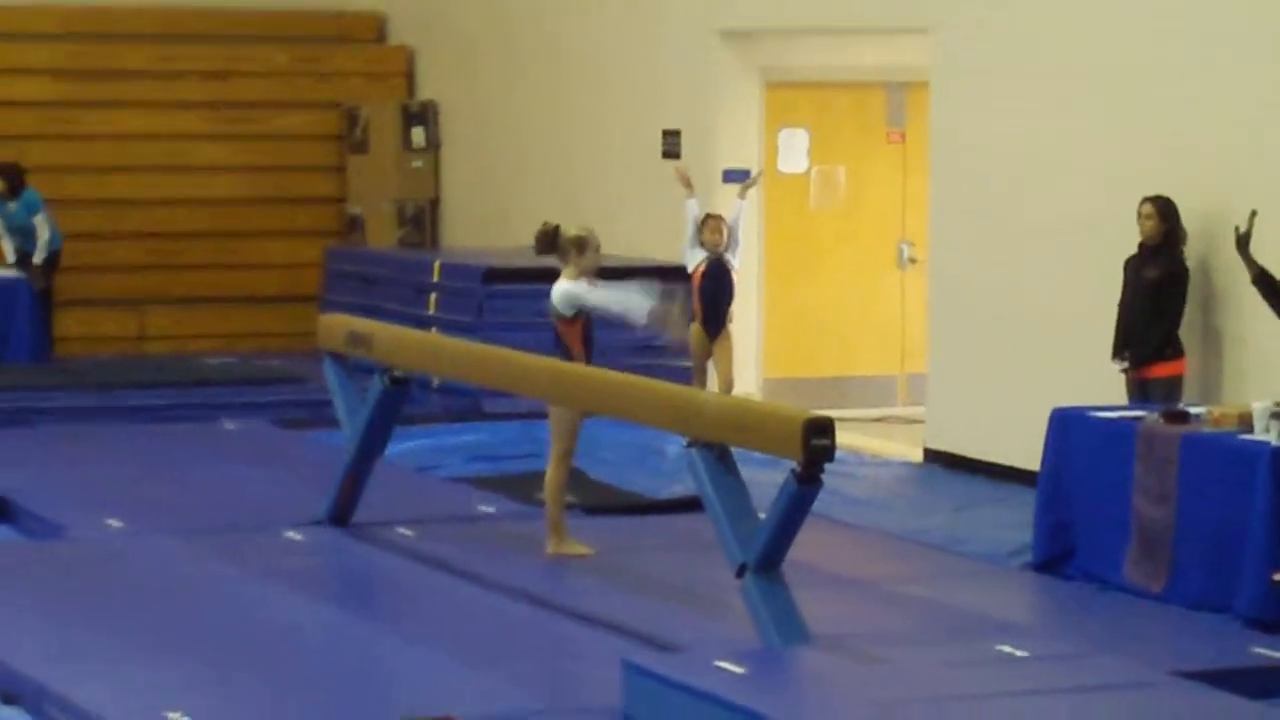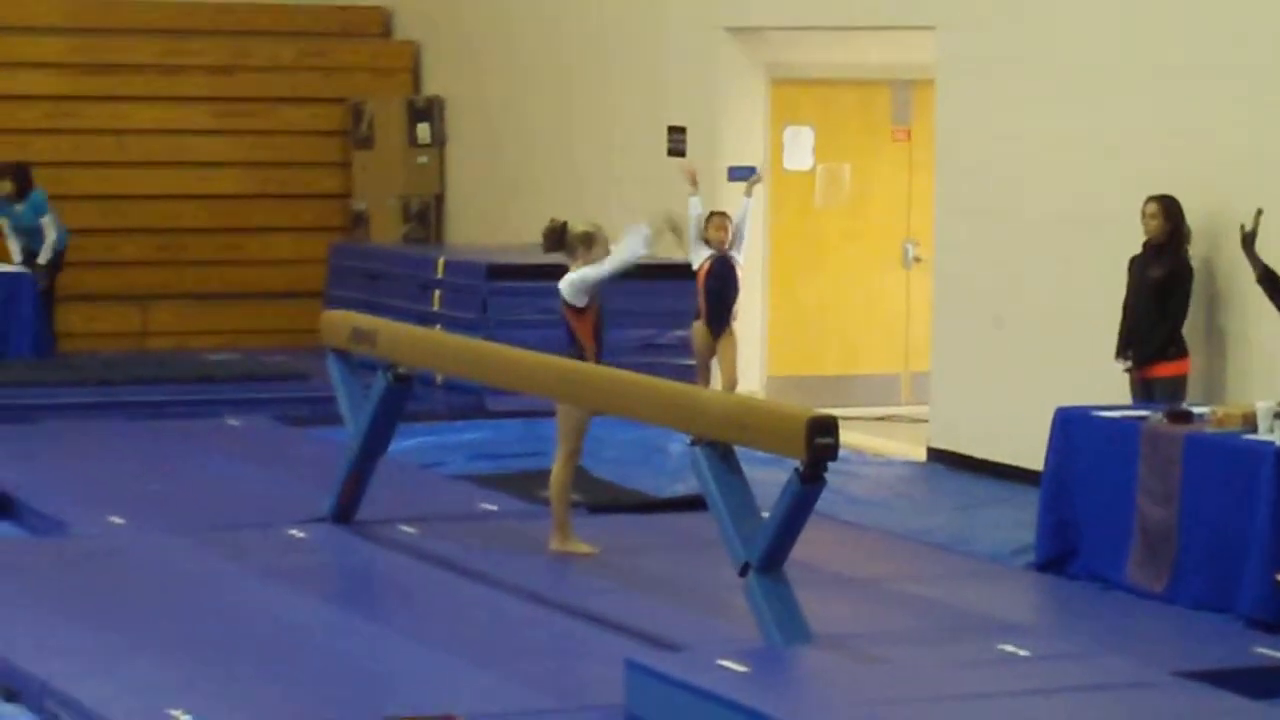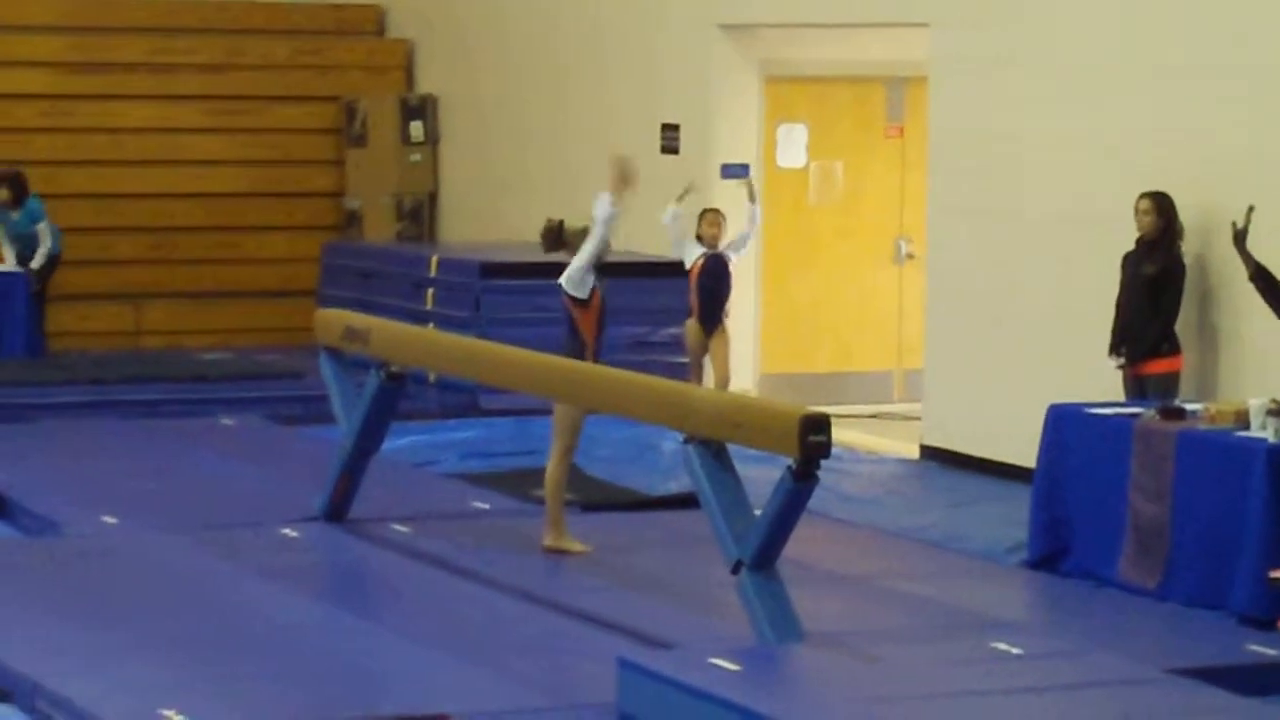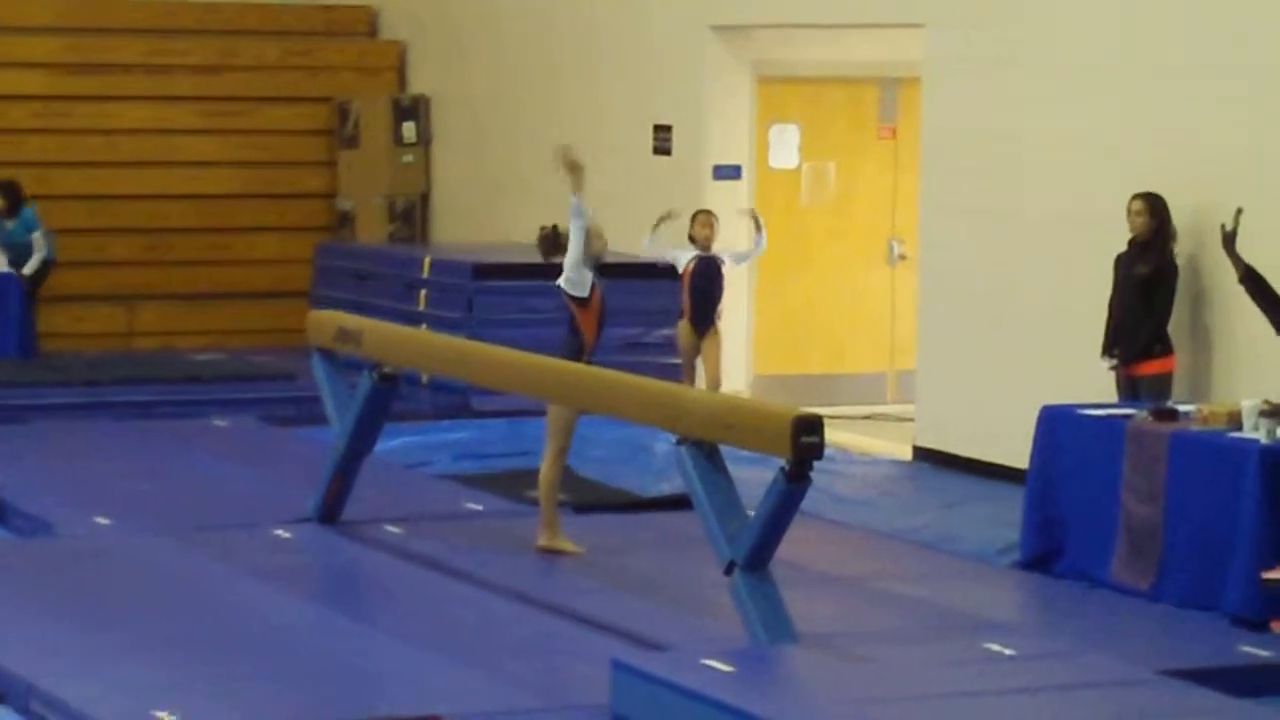
dt=0.1s
person 1, frame 1
left shoulder: (578, 287)
right shoulder: (567, 292)
left elbow: (617, 294)
right elbow: (614, 302)
left wrist: (656, 303)
right wrist: (654, 312)
left knee: (563, 459)
right knee: (560, 459)
left ankle: (559, 535)
right ankle: (556, 539)
person 1, frame 2
left shoulder: (586, 280)
right shoulder: (575, 283)
left elbow: (618, 255)
right elbow: (617, 262)
left wrist: (650, 230)
right wrist: (653, 230)
left knee: (569, 456)
right knee: (567, 456)
left ankle: (563, 533)
right ankle: (560, 536)
person 1, frame 3
left shoulder: (585, 277)
right shoulder: (574, 278)
left elbow: (596, 232)
right elbow: (597, 234)
left wrist: (615, 191)
right wrist: (615, 191)
left knee: (564, 454)
right knee: (561, 454)
left ankle: (557, 529)
right ankle: (553, 533)
person 1, frame 4
left shoulder: (582, 276)
right shoulder: (575, 279)
left elbow: (582, 228)
right elbow: (578, 227)
left wrist: (578, 179)
right wrist: (575, 180)
left knee: (556, 454)
right knee: (556, 454)
left ankle: (550, 531)
right ankle: (548, 532)
person 2, frame 1
left shoulder: (730, 258)
right shoulder: (694, 257)
left elbow: (735, 224)
right elbow: (692, 221)
left wrist: (743, 193)
right wrist: (689, 190)
left hip: (722, 329)
right hip: (700, 326)
left knee: (727, 383)
right knee: (699, 380)
person 2, frame 2
left shoulder: (735, 256)
right shoulder: (699, 255)
left elbow: (741, 222)
right elbow: (695, 220)
left wrist: (749, 190)
right wrist: (694, 189)
left hip: (726, 326)
right hip: (704, 324)
left knee: (731, 381)
right knee: (703, 377)
person 2, frame 3
left shoulder: (729, 254)
right shoulder: (691, 252)
left elbow: (751, 227)
right elbow: (670, 223)
left wrist: (751, 198)
right wrist: (680, 199)
left hip: (718, 326)
right hip: (696, 323)
left knee: (723, 379)
right knee: (695, 376)
person 2, frame 4
left shoulder: (723, 259)
right shoulder: (683, 257)
left elbow: (756, 249)
right elbow: (650, 250)
left wrist: (757, 226)
right wrist: (657, 226)
left hip: (711, 327)
right hip: (688, 324)
left knee: (714, 381)
right knee: (687, 377)
person 3, frame 1
left shoulder: (1174, 266)
right shoulder: (1133, 263)
left elbow: (1170, 319)
left wrist: (1140, 358)
right wrist: (1120, 353)
left hip: (1163, 362)
right hip: (1134, 362)
person 3, frame 2
left shoulder: (1178, 265)
right shoulder: (1137, 262)
left elbow: (1174, 319)
left wrist: (1143, 357)
right wrist: (1124, 352)
left hip: (1167, 362)
right hip: (1138, 362)
person 3, frame 3
left shoulder: (1171, 262)
right shoulder: (1130, 259)
left elbow: (1167, 315)
left wrist: (1137, 354)
right wrist: (1117, 348)
left hip: (1159, 358)
right hip: (1132, 359)
person 3, frame 4
left shoulder: (1163, 263)
right shoulder: (1123, 260)
left elbow: (1159, 316)
left wrist: (1129, 354)
right wrist: (1110, 349)
left hip: (1152, 359)
right hip: (1124, 360)
person 4, frame 1
left shoulder: (30, 199)
left elbow: (44, 234)
left wrist: (36, 264)
left hip: (47, 250)
right hip: (23, 252)
left knee: (39, 292)
person 4, frame 2
left shoulder: (37, 199)
left elbow: (51, 235)
left wrist: (40, 264)
right wrist: (18, 262)
left hip: (51, 249)
right hip: (29, 249)
left knee: (42, 290)
person 4, frame 3
left shoulder: (33, 207)
left elbow: (46, 242)
left wrist: (32, 268)
left hip: (46, 253)
right hip: (22, 254)
left knee: (33, 290)
person 4, frame 4
left shoulder: (28, 216)
left elbow: (40, 252)
left wrist: (24, 274)
left hip: (39, 260)
right hip: (15, 261)
left knee: (24, 291)
